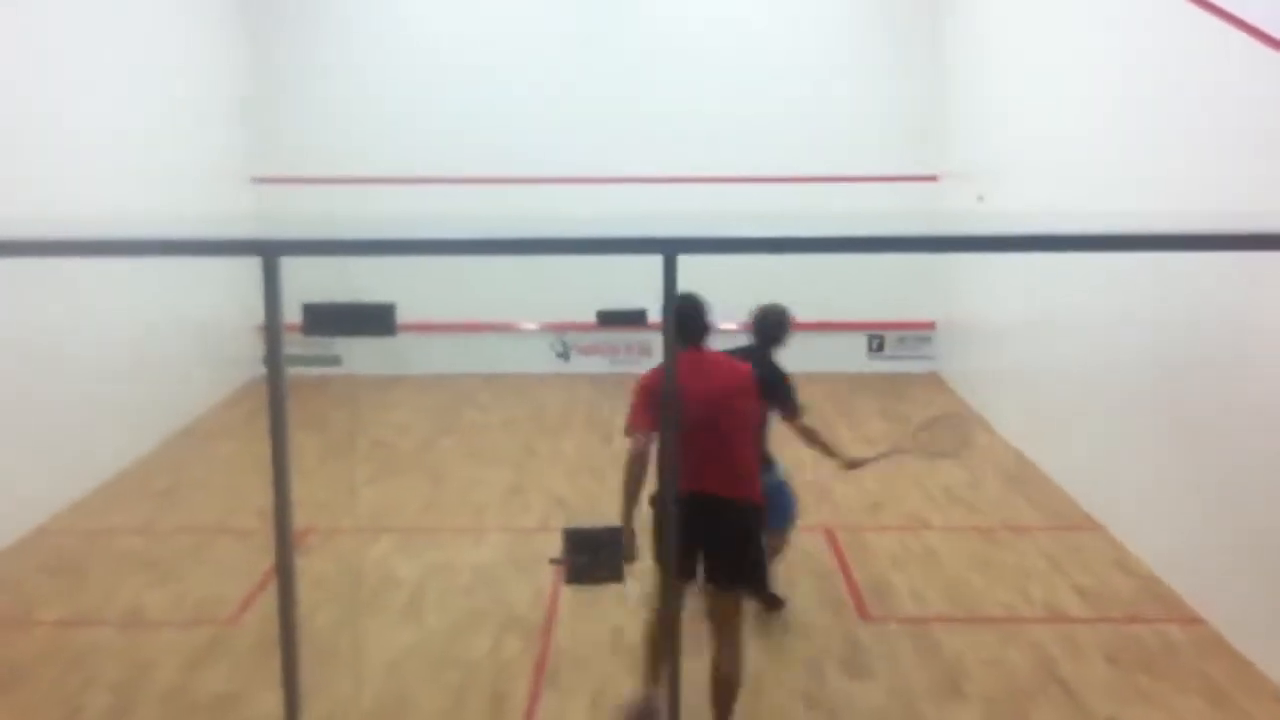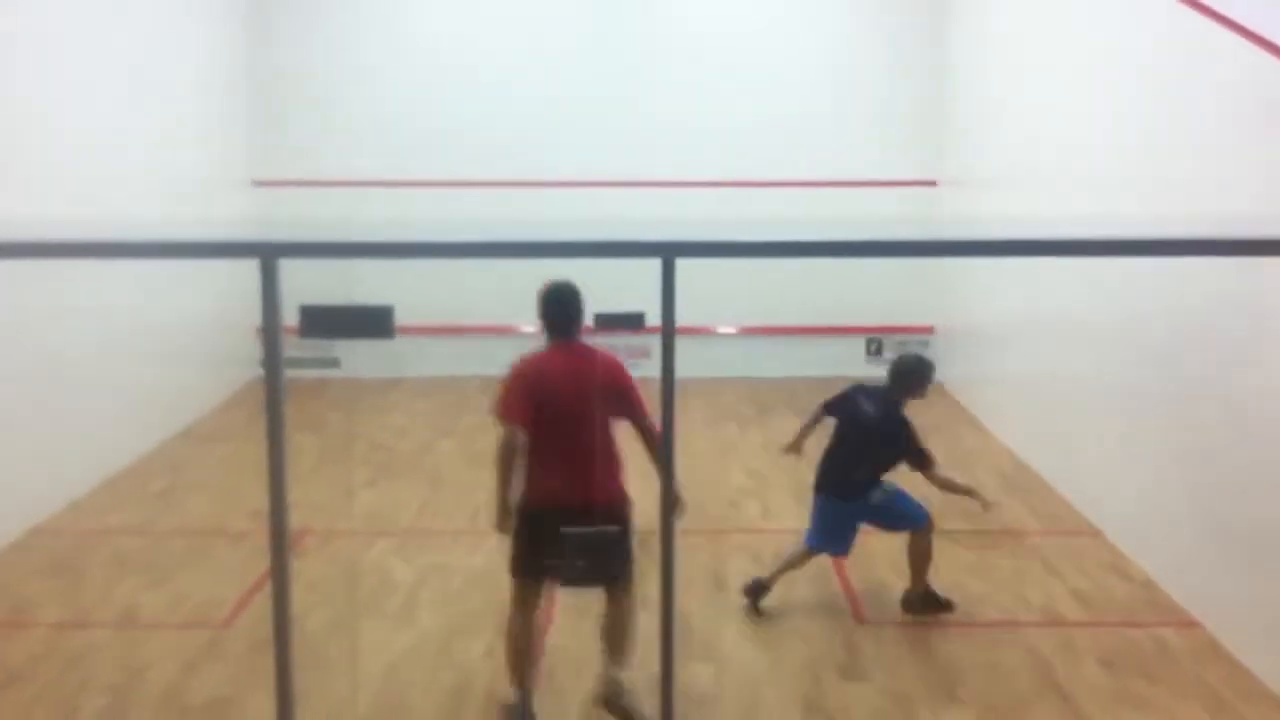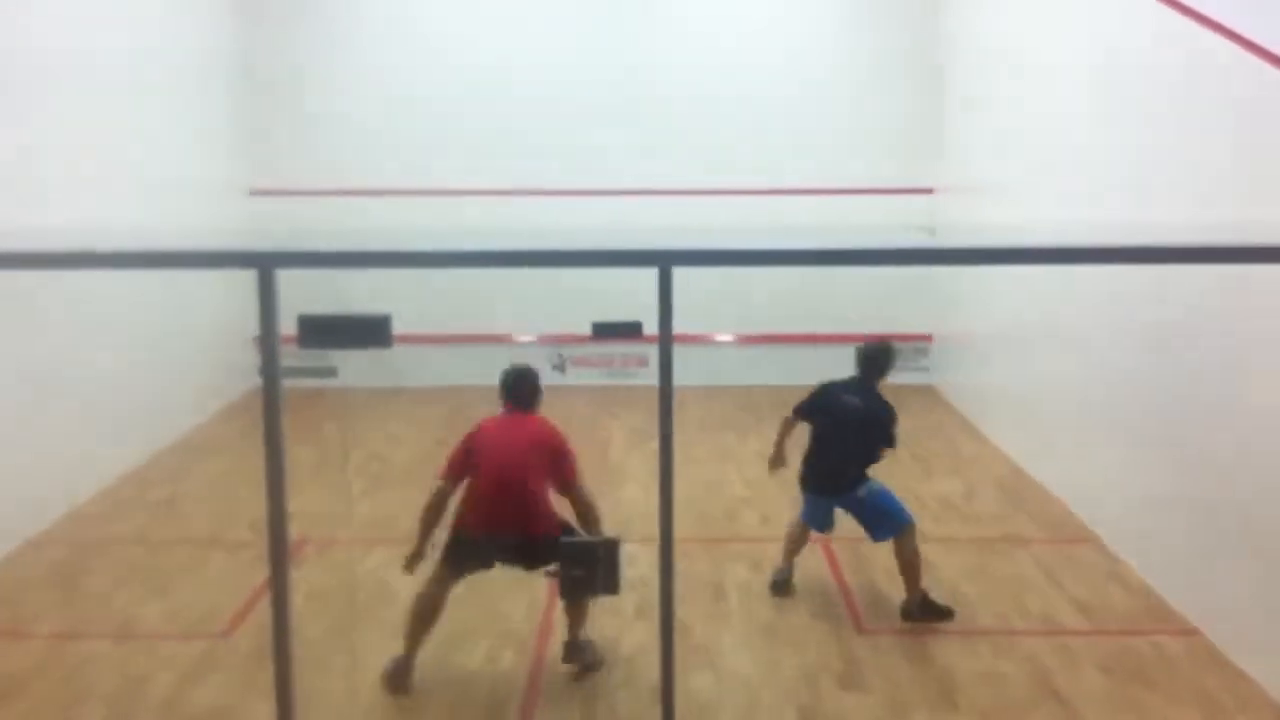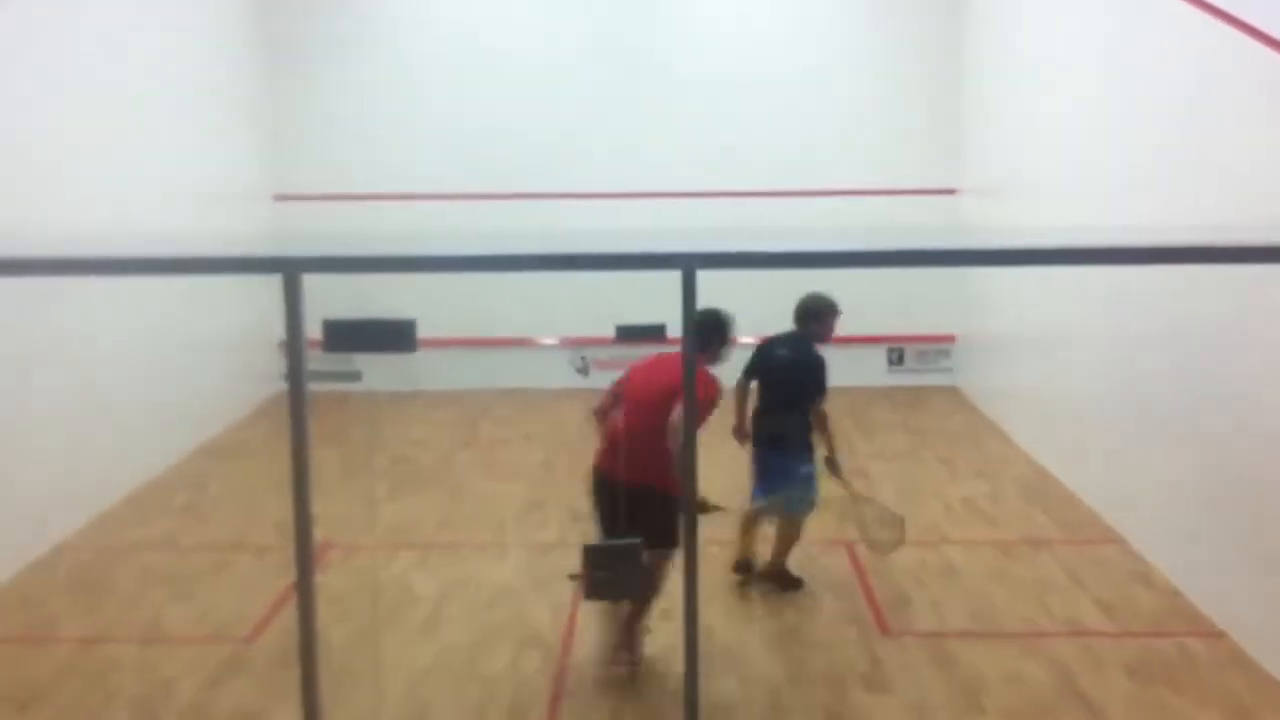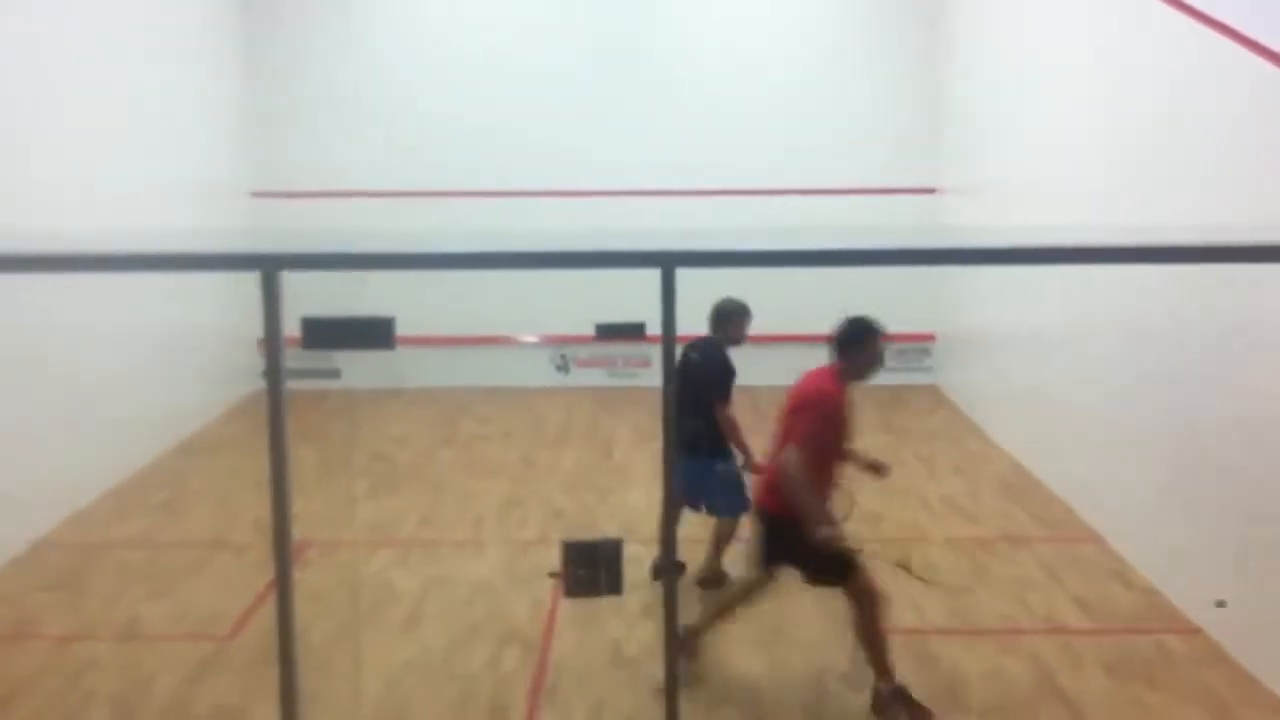
dt=0.4s
person 1, frame 1
left shoulder: (656, 382)
right shoulder: (744, 375)
left elbow: (638, 451)
left wrist: (626, 521)
left hip: (682, 500)
right hip: (740, 501)
left knee: (669, 597)
right knee: (727, 622)
person 1, frame 2
left shoulder: (527, 371)
right shoulder: (611, 368)
left elbow: (512, 443)
right elbow: (649, 431)
left wrist: (503, 501)
right wrist: (671, 487)
left hip: (544, 500)
right hip: (604, 498)
left knee: (524, 601)
right knee: (619, 592)
right ankle: (612, 680)
person 1, frame 3
left shoulder: (481, 431)
right shoulder: (551, 437)
left elbow: (442, 491)
right elbow: (580, 500)
left wrist: (420, 544)
left hip: (478, 524)
right hip: (533, 527)
left knee: (440, 581)
left ankle: (405, 662)
right ankle: (578, 644)
person 1, frame 4
left shoulder: (648, 365)
right shoulder: (706, 384)
left elbow: (601, 410)
right elbow: (676, 426)
right wrist: (679, 484)
left hip: (609, 472)
right hip: (648, 481)
right knee: (658, 557)
left ankle: (621, 637)
right ankle: (628, 634)
person 1, frame 5
left shoulder: (823, 384)
right shoulder: (825, 396)
right elbow: (790, 464)
left wrist: (855, 457)
right wrist: (817, 524)
left hip: (779, 505)
right hip: (791, 511)
left knee: (762, 578)
right knee: (866, 596)
left ankle: (692, 635)
person 2, frame 1
left shoulder: (727, 359)
right shoulder: (774, 376)
right elbow: (800, 426)
right wrist: (839, 457)
right knee: (781, 522)
right ankle: (757, 582)
person 2, frame 2
left shoulder: (860, 392)
right shoulder: (898, 427)
left elbow: (821, 411)
right elbow: (933, 476)
left wrist: (799, 439)
right wrist: (973, 493)
left hip: (827, 484)
right hip: (859, 491)
left knee: (815, 546)
right knee: (922, 525)
left ankle: (765, 583)
right ankle: (918, 595)
person 2, frame 3
left shoulder: (828, 391)
right shoulder: (882, 411)
left elbow: (790, 421)
right elbow: (878, 454)
left wrist: (777, 450)
left hip: (813, 479)
right hip: (851, 484)
left knee: (806, 520)
right knee: (903, 530)
left ankle: (782, 575)
right ankle: (915, 602)
person 2, frame 4
left shoulder: (769, 347)
right shoulder: (812, 361)
left elbow: (742, 384)
right elbow: (816, 412)
left wrist: (740, 421)
right wrist: (832, 452)
left hip: (763, 439)
right hip: (791, 445)
left knee: (763, 501)
right knee: (796, 508)
left ankle: (744, 555)
right ankle: (775, 568)
person 2, frame 5
left shoulder: (692, 349)
right shoulder: (720, 364)
left elbow: (677, 392)
right elbow: (723, 416)
right wrist: (747, 455)
left hip: (680, 442)
right hip: (707, 448)
left knee: (675, 502)
right knee: (732, 508)
left ankle: (663, 561)
right ankle: (711, 569)
